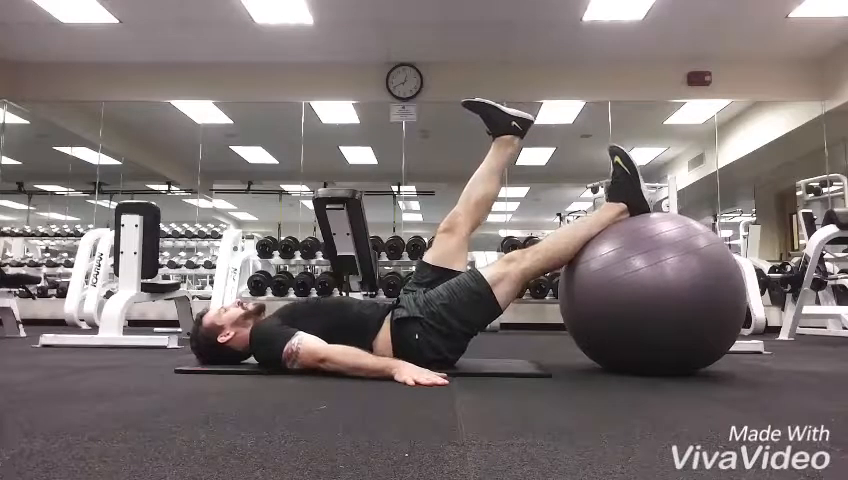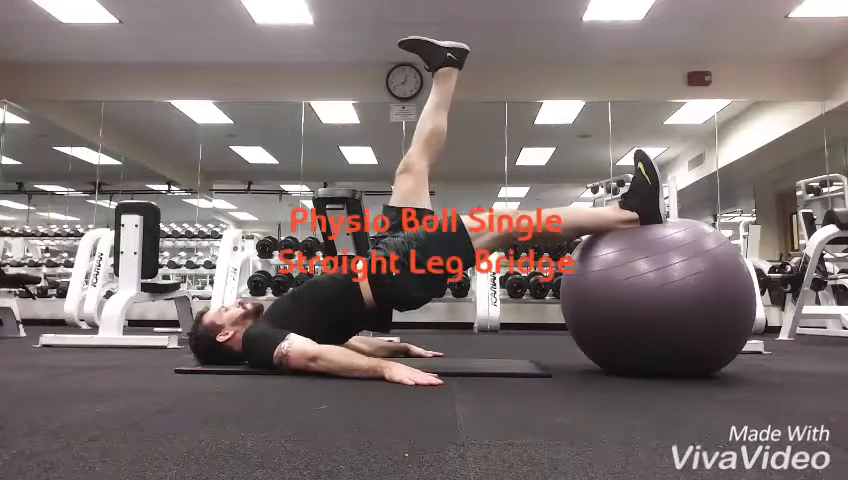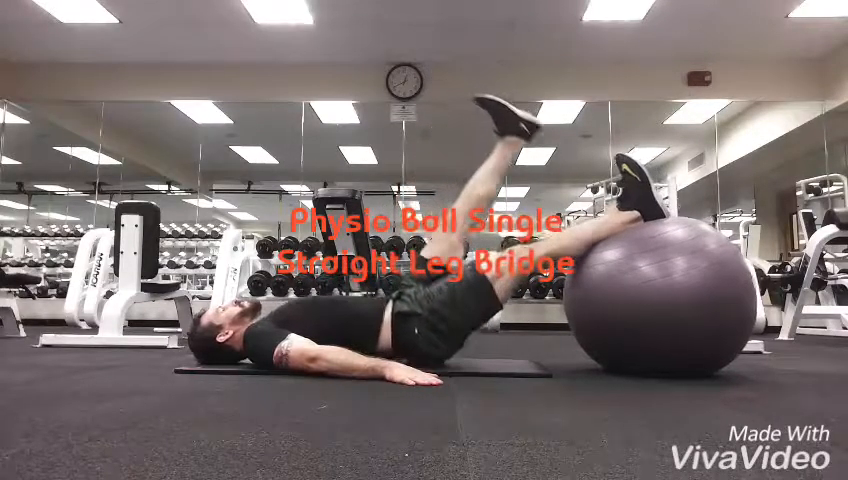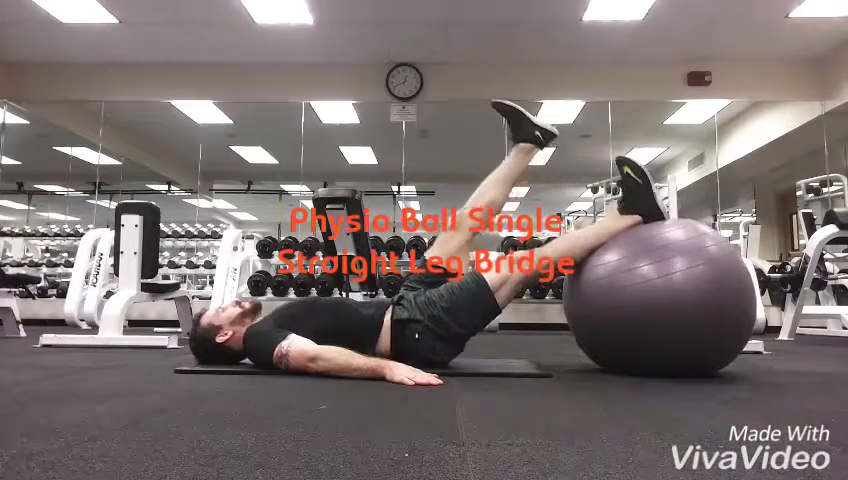
dt=1s
person 1, frame 1
left shoulder: (276, 324)
right shoulder: (266, 338)
right elbow: (323, 355)
right wrist: (395, 365)
left hip: (405, 313)
right hip: (415, 333)
left knee: (454, 227)
right knee: (519, 262)
left ankle: (505, 138)
right ankle: (619, 207)
person 1, frame 2
left shoulder: (270, 325)
right shoulder: (259, 341)
left elbow: (340, 340)
right elbow: (313, 357)
right wrist: (388, 368)
left hip: (385, 262)
right hip: (396, 273)
left knee: (412, 168)
right knee: (508, 224)
left ankle: (444, 71)
right ankle: (631, 213)
person 1, frame 3
left shoulder: (273, 325)
right shoulder: (259, 341)
right elbow: (314, 357)
right wrist: (387, 366)
left hip: (405, 307)
right hip: (418, 328)
left knee: (453, 223)
right knee: (520, 255)
left ankle: (511, 139)
right ankle: (633, 213)
person 1, frame 4
left shoulder: (271, 327)
right shoulder: (258, 340)
right elbow: (312, 357)
right wrist: (388, 367)
left hip: (403, 311)
right hip: (414, 331)
left knee: (458, 227)
right knee: (523, 261)
left ankle: (526, 143)
right ankle: (631, 216)
